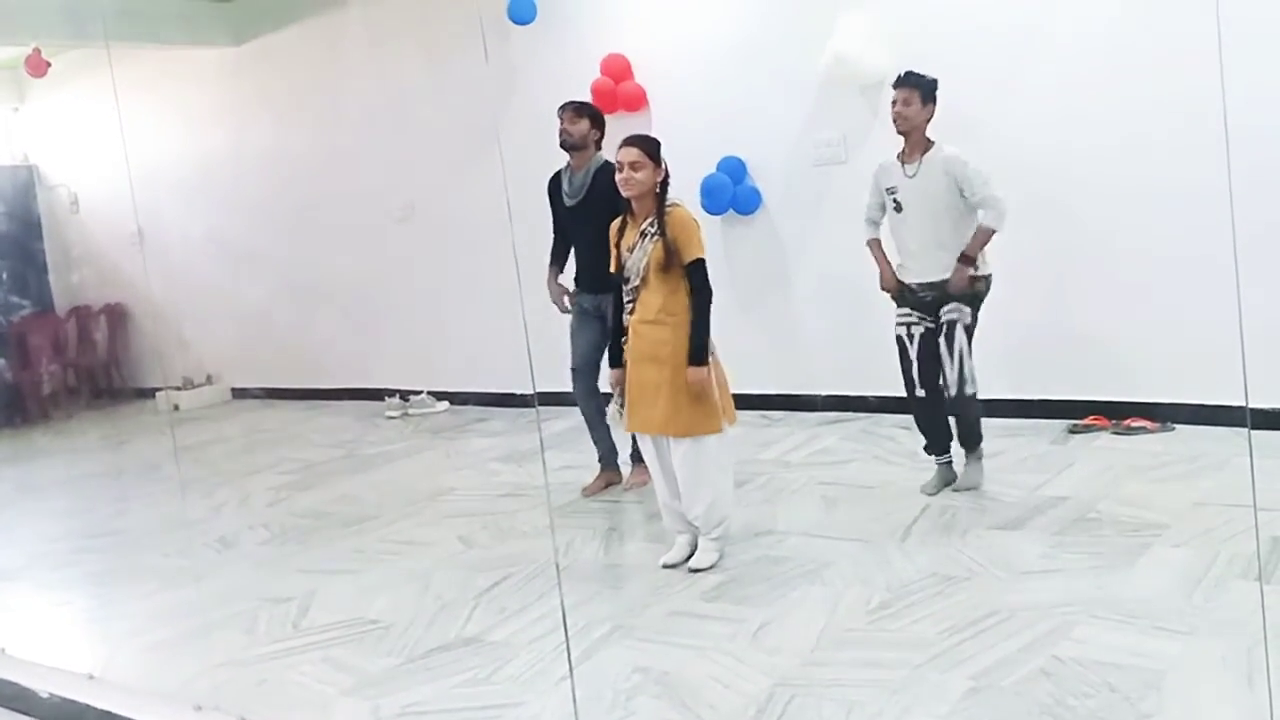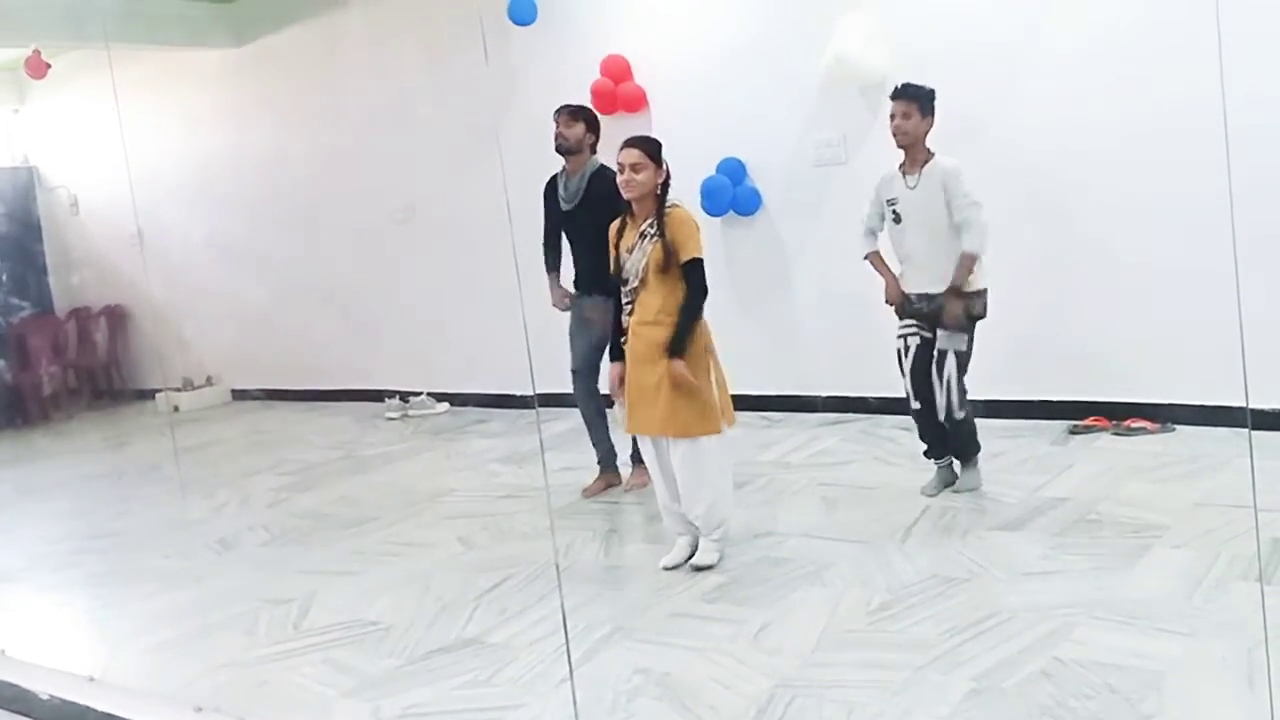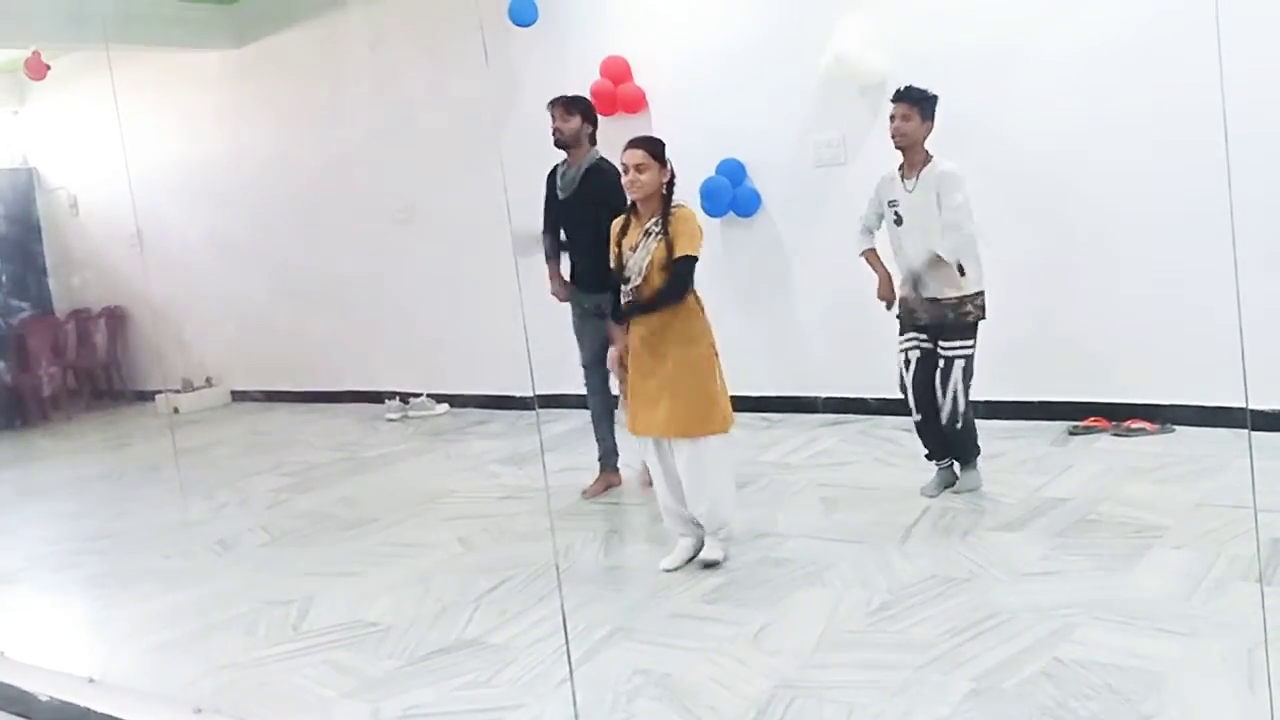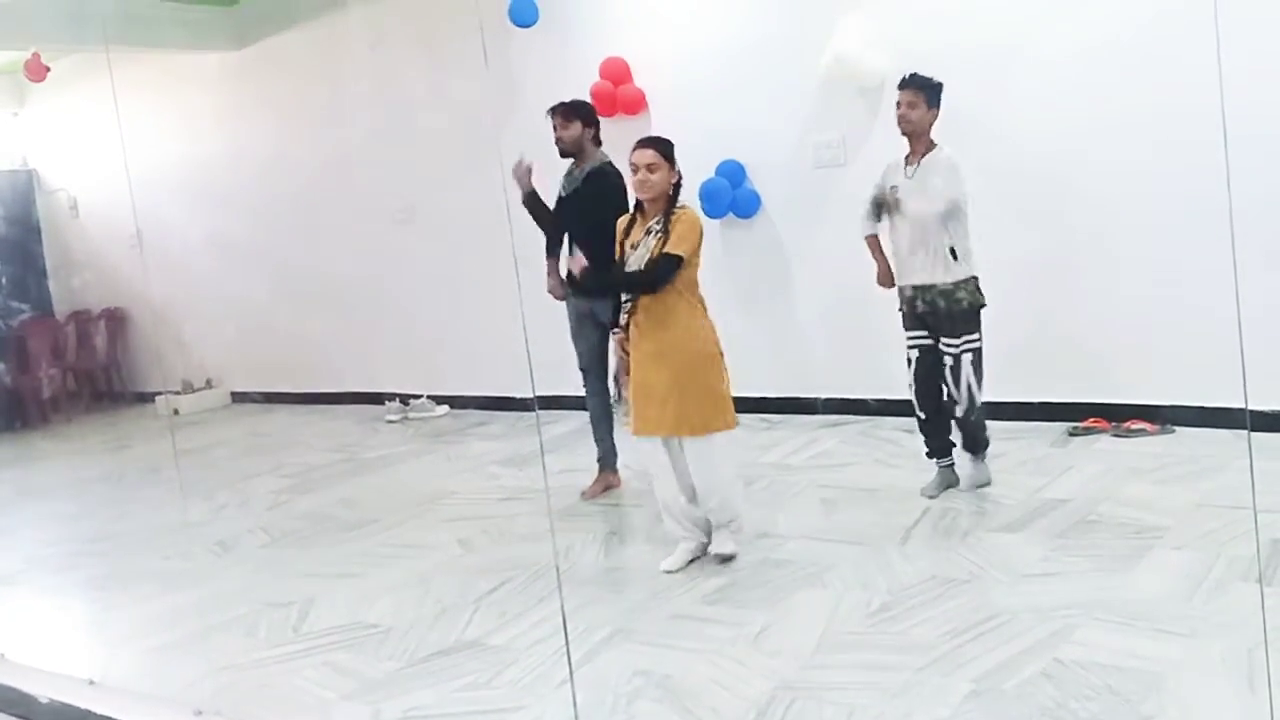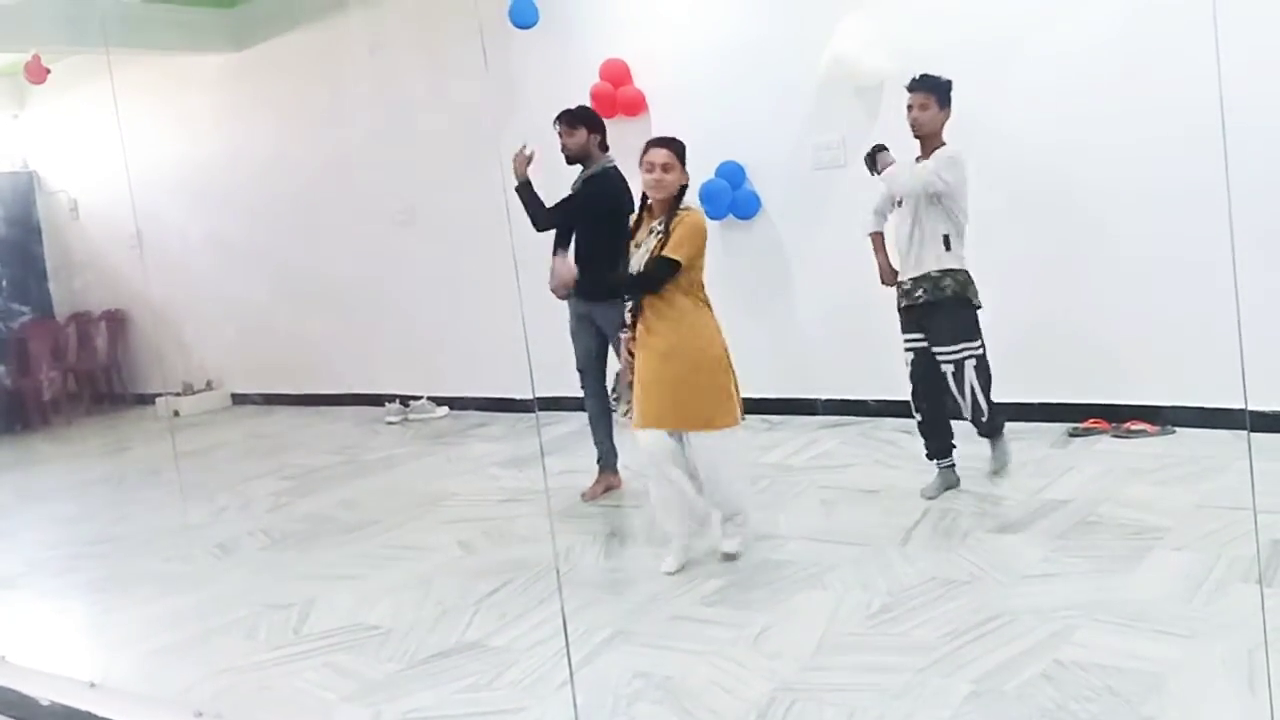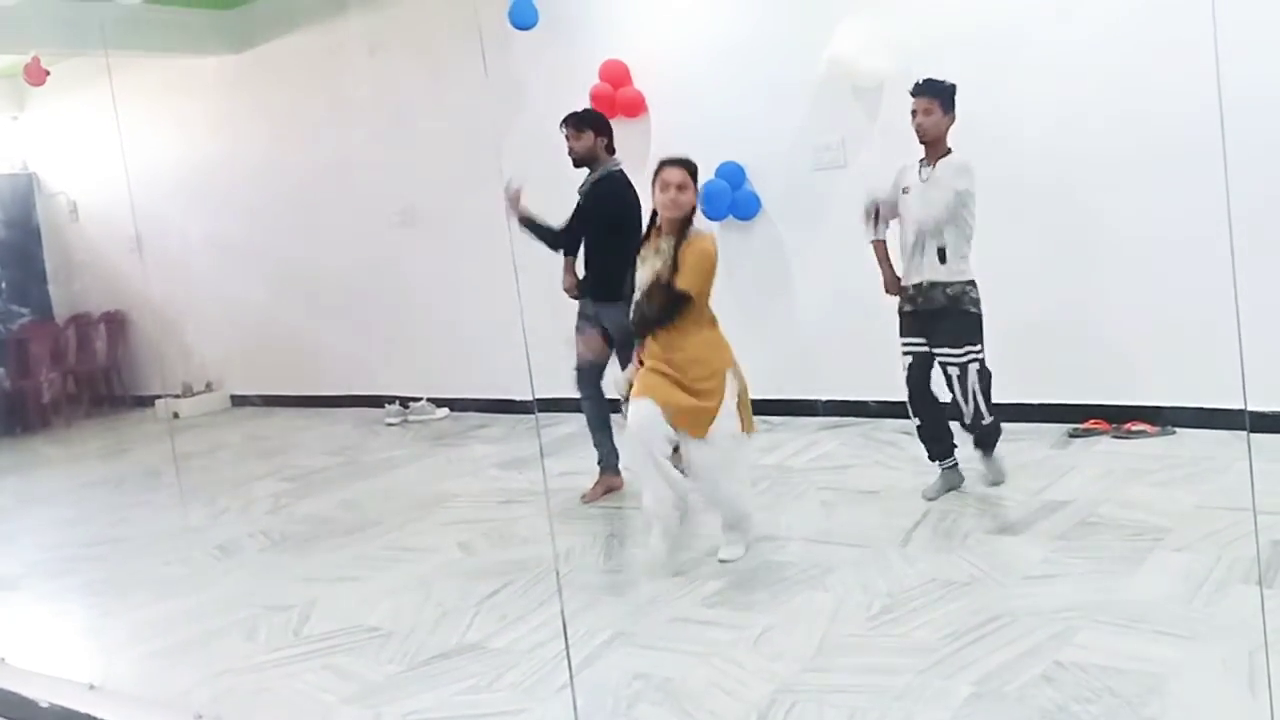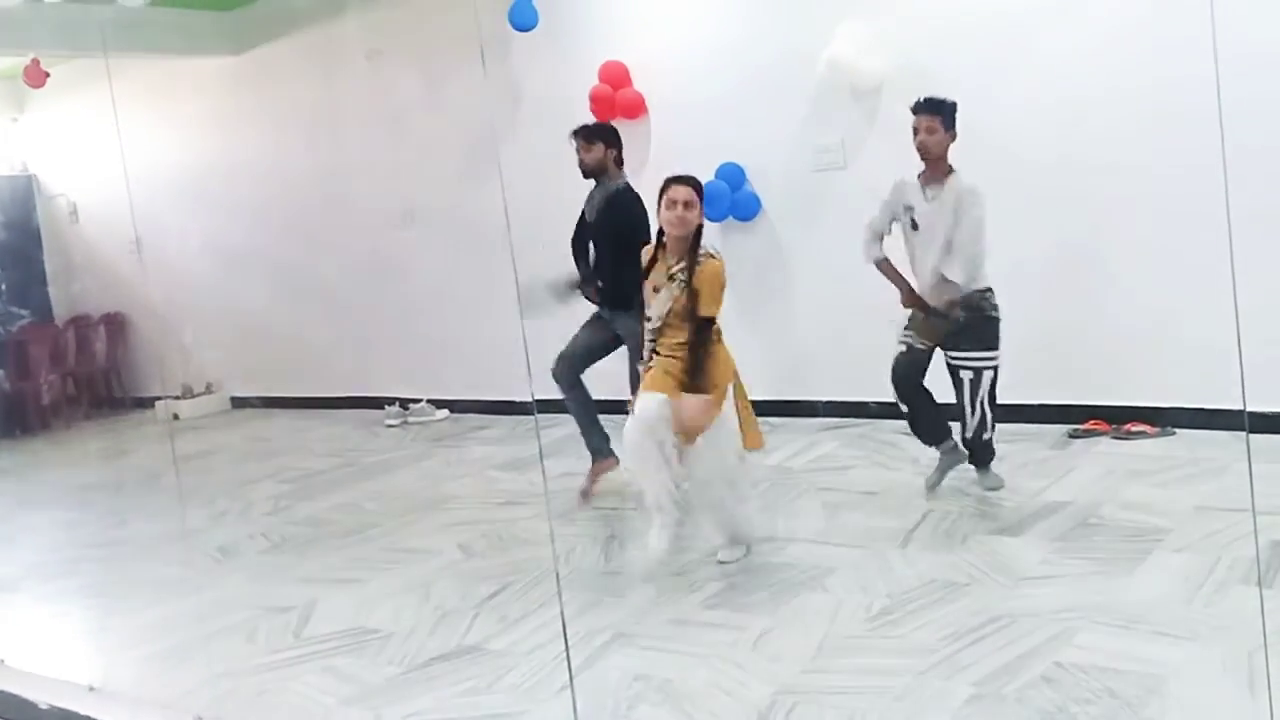
dt=0.1s
person 1, frame 1
left shoulder: (677, 220)
right shoulder: (619, 229)
left elbow: (701, 291)
right elbow: (620, 298)
left wrist: (698, 357)
right wrist: (616, 360)
left hip: (681, 348)
right hip: (641, 351)
left knee: (694, 444)
right knee: (656, 446)
left ankle: (710, 536)
right ankle: (683, 532)
person 1, frame 2
left shoulder: (677, 220)
right shoulder: (618, 230)
left elbow: (697, 289)
right elbow: (622, 297)
left wrist: (676, 351)
right wrist: (617, 359)
left hip: (681, 349)
right hip: (640, 350)
left knee: (693, 445)
right knee: (656, 446)
left ankle: (710, 537)
right ankle: (685, 534)
person 1, frame 3
left shoulder: (680, 220)
right shoulder: (620, 228)
left elbow: (677, 287)
left wrist: (621, 318)
right wrist: (619, 338)
left hip: (683, 347)
right hip: (643, 351)
left knee: (696, 444)
right knee: (658, 447)
left ankle: (715, 534)
right ankle: (686, 535)
person 1, frame 4
left shoulder: (686, 221)
right shoulder: (627, 226)
left elbow: (654, 279)
left wrist: (590, 273)
right wrist: (622, 335)
left hip: (689, 349)
right hip: (647, 350)
left knee: (701, 443)
right knee: (665, 448)
left ankle: (724, 526)
right ankle: (689, 535)
person 1, frame 5
left shoulder: (689, 222)
right shoulder: (637, 224)
left elbow: (647, 282)
left wrist: (580, 276)
right wrist: (629, 338)
left hip: (694, 347)
right hip: (653, 349)
left knee: (709, 445)
right knee: (656, 443)
left ankle: (732, 522)
right ankle: (682, 537)
person 1, frame 6
left shoulder: (700, 246)
right shoulder: (648, 240)
left elbow: (669, 307)
right wrist: (639, 351)
left hip: (703, 362)
right hip: (657, 361)
left knee: (712, 459)
right knee: (640, 435)
left ankle: (736, 528)
right ankle: (666, 510)
person 1, frame 7
left shoulder: (709, 268)
right shoulder: (649, 257)
left elbow: (700, 336)
left wrist: (696, 395)
right wrist: (647, 365)
left hip: (706, 377)
right hip: (664, 370)
left knee: (710, 470)
right knee: (643, 426)
left ankle: (736, 536)
right ankle: (664, 512)
person 2, frame 1
left shoulder: (950, 162)
right shoulder: (885, 171)
left elbow: (993, 209)
right elbow: (871, 221)
left wrist: (967, 261)
right wrist: (883, 266)
left hip: (958, 282)
right hip: (911, 287)
left knee: (954, 372)
right knee: (918, 380)
left ankle: (972, 454)
right ankle: (942, 463)
person 2, frame 2
left shoulder: (947, 173)
right shoulder: (888, 183)
left elbow: (975, 232)
right elbow: (870, 234)
left wrist: (956, 292)
right wrist: (889, 278)
left hip: (958, 295)
right hip: (914, 298)
left knee: (947, 385)
right knee: (915, 384)
left ankle: (969, 461)
right ankle: (943, 465)
person 2, frame 3
left shoulder: (945, 176)
right shoulder: (887, 184)
left elbow: (956, 237)
right elbow: (865, 231)
left wrist: (919, 276)
right wrist: (883, 276)
left hip: (957, 300)
right hip: (914, 302)
left knee: (951, 391)
right knee: (916, 391)
left ankle: (969, 462)
right ankle: (943, 466)
person 2, frame 4
left shoulder: (942, 163)
right shoulder: (895, 170)
left elbow: (932, 210)
right elbow: (869, 218)
left wrist: (893, 204)
right wrist: (880, 263)
left hip: (953, 288)
right hip: (913, 292)
left knee: (962, 379)
right knee: (923, 382)
left ankle: (978, 456)
right ankle: (943, 465)
person 2, frame 5
left shoulder: (949, 159)
right shoulder: (907, 168)
left elbow: (909, 186)
right elbow: (880, 213)
left wrist: (883, 162)
right wrist: (882, 260)
left hip: (948, 285)
right hip: (911, 289)
left knee: (965, 376)
right knee: (923, 384)
left ankle: (995, 435)
right ankle: (945, 466)
person 2, frame 6
left shoulder: (958, 170)
right shoulder: (907, 174)
left elbow: (925, 215)
right elbow: (882, 222)
left wrist: (886, 208)
right wrist: (888, 269)
left hip: (953, 294)
right hip: (913, 296)
left knee: (968, 384)
right knee: (918, 388)
left ankle: (989, 450)
right ankle: (947, 468)
person 2, frame 7
left shoulder: (966, 193)
right shoulder: (903, 190)
left elbow: (966, 261)
right elbow: (873, 239)
left wrist: (938, 315)
right wrist: (902, 286)
left hip: (969, 306)
right hip: (925, 305)
left knee: (975, 393)
right knee: (904, 377)
left ankle: (983, 463)
right ankle: (946, 447)
person 3, frame 1
left shoulder: (612, 177)
right shoulder: (557, 184)
right wrist: (553, 275)
right hip: (585, 297)
right knee: (582, 380)
left ankle: (641, 460)
right ankle: (608, 466)
person 3, frame 2
left shoulder: (605, 183)
right shoulder: (554, 187)
left wrist: (606, 301)
right wrist: (554, 281)
left hip: (618, 297)
right hip: (584, 298)
right knee: (583, 383)
left ankle: (642, 461)
right ankle: (608, 467)
person 3, frame 3
left shoulder: (603, 174)
right shoulder: (556, 177)
left elbow: (611, 236)
right elbow: (551, 228)
left wrist: (556, 250)
right wrist: (554, 273)
left hip: (616, 291)
right hip: (583, 293)
right knee: (595, 379)
right ankle: (608, 468)
person 3, frame 4
left shoulder: (604, 179)
right shoulder: (575, 178)
left elbow: (551, 223)
right elbow: (556, 227)
left wrist: (527, 192)
right wrist: (552, 271)
left hip: (614, 296)
right hip: (581, 298)
right knee: (593, 381)
right ankle: (607, 468)
person 3, frame 5
left shoulder: (606, 183)
right shoulder: (588, 180)
left elbow: (548, 219)
right elbow: (563, 226)
left wrist: (522, 180)
left hip: (614, 300)
right hip: (583, 300)
right knee: (591, 383)
right ankle: (608, 469)
person 3, frame 6
left shoulder: (612, 189)
right shoulder: (596, 186)
left elbow: (564, 239)
right elbow: (572, 239)
left wrist: (521, 215)
right wrist: (570, 271)
left hip: (623, 302)
right hip: (594, 302)
right knee: (588, 383)
right ankle: (609, 471)
person 3, frame 7
left shoulder: (622, 203)
right shoulder: (598, 197)
left elbow: (603, 265)
right elbow: (580, 244)
right wrist: (589, 283)
left hip: (637, 313)
right hip: (611, 310)
right knee: (564, 369)
right ankle: (602, 454)
